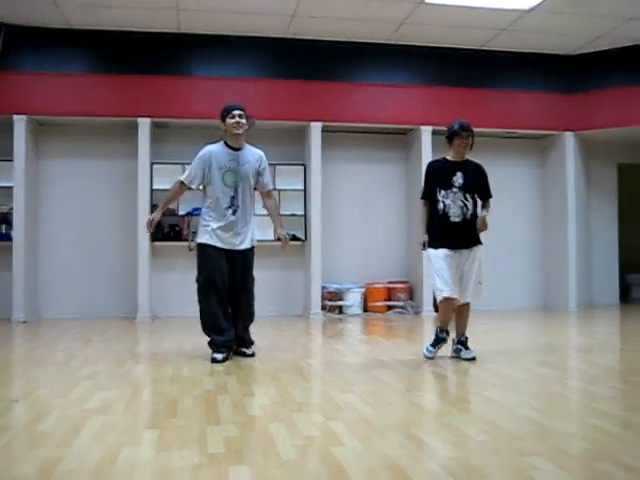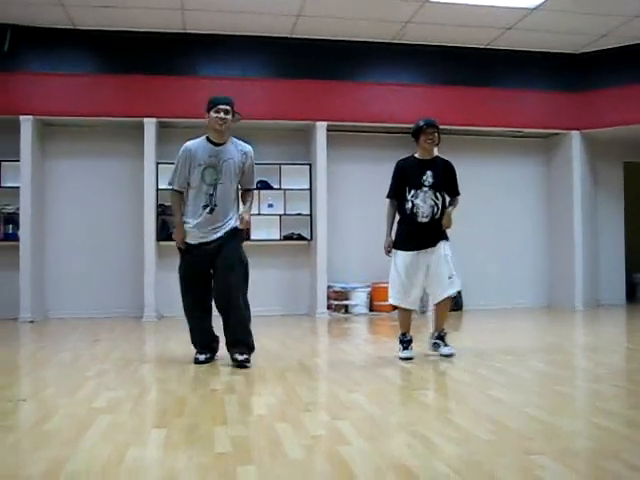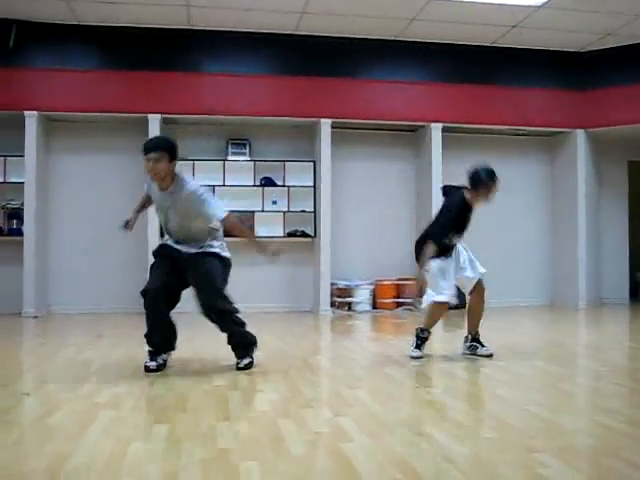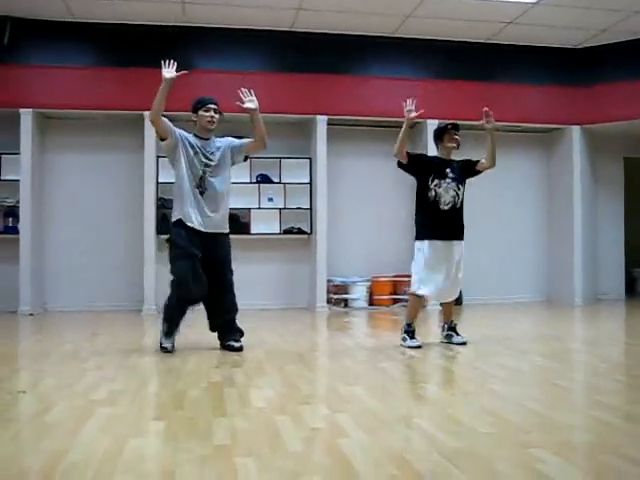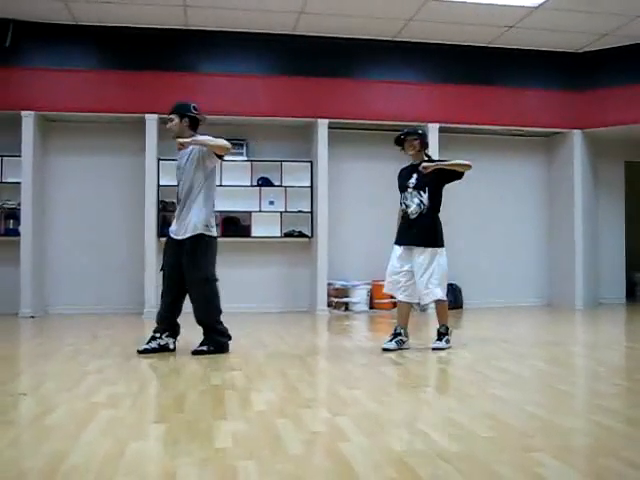
dt=1s
person 1, frame 1
left shoulder: (258, 157)
right shoulder: (209, 153)
left elbow: (267, 194)
right elbow: (184, 184)
left wrist: (278, 226)
right wrist: (160, 210)
left hip: (243, 238)
right hip: (212, 236)
left knee: (243, 293)
right knee: (213, 290)
left ankle: (241, 340)
right ankle: (221, 343)
person 1, frame 2
left shoulder: (244, 152)
right shoulder: (189, 149)
left elbow: (247, 188)
right elbow: (178, 190)
left wrist: (246, 210)
right wrist: (178, 225)
left hip: (228, 231)
right hip: (194, 235)
left knee: (232, 290)
right knee: (195, 295)
left ankle: (240, 348)
right ankle: (205, 346)
person 1, frame 3
left shoulder: (191, 192)
right shoulder: (154, 179)
left elbow: (225, 220)
left wrist: (256, 243)
right wrist: (136, 214)
left hip: (206, 251)
right hip: (173, 249)
left knee: (213, 301)
right knee: (153, 294)
left ankle: (245, 348)
right ankle: (160, 350)
person 1, frame 4
left shoulder: (227, 146)
right shoulder: (180, 141)
left elbow: (261, 144)
right elbow: (155, 118)
left wrist: (254, 112)
right wrist: (166, 83)
left hip: (217, 228)
right hip: (185, 226)
left knee: (222, 286)
right knee: (187, 282)
left ankle: (229, 333)
right ankle: (169, 326)
person 1, frame 5
left shoulder: (202, 146)
right shoulder: (182, 154)
left elbow: (225, 146)
left wrist: (194, 141)
left hip: (198, 231)
right hip: (178, 231)
left knee: (201, 286)
right knee: (171, 286)
left ankle: (216, 337)
right ankle: (165, 334)
person 2, frame 1
left shoulder: (477, 170)
right shoulder: (435, 167)
left elbow: (486, 200)
right elbow: (426, 202)
left wrist: (484, 214)
right wrist: (425, 232)
left hip: (469, 240)
right hip: (441, 240)
left knee: (465, 295)
right knee: (448, 293)
left ankle: (460, 342)
right ankle: (441, 334)
person 2, frame 2
left shoulder: (445, 167)
right shoulder: (403, 166)
left elbow: (454, 197)
right elbow: (393, 202)
left wrist: (449, 211)
right wrist: (388, 234)
left hip: (437, 239)
right hip: (407, 240)
left knee: (446, 290)
right knee: (404, 294)
left ankle: (438, 336)
right ankle: (405, 341)
person 2, frame 3
left shoulder: (461, 194)
right shoulder: (455, 210)
left elbow: (445, 189)
right elbow: (432, 242)
right wrist: (421, 273)
left hip: (452, 247)
right hip: (434, 254)
left knee: (477, 285)
right knee: (442, 298)
left ankle: (472, 340)
right ankle: (420, 337)
person 2, frame 4
left shoulder: (462, 167)
right shoulder: (424, 163)
left elbow: (490, 163)
right elbow: (399, 153)
left wrist: (490, 132)
right wrist: (408, 122)
left hip: (454, 237)
right hip: (427, 237)
left knee: (450, 289)
right knee: (424, 287)
left ankle: (448, 329)
right ankle: (408, 330)
person 2, frame 5
left shoulder: (436, 169)
right shoulder: (403, 173)
left elbow: (467, 166)
left wrist: (435, 165)
right wrist: (397, 232)
left hip: (430, 239)
right hip: (404, 240)
left knee: (435, 288)
right knee: (403, 290)
left ankle: (443, 333)
right ankle: (400, 334)
